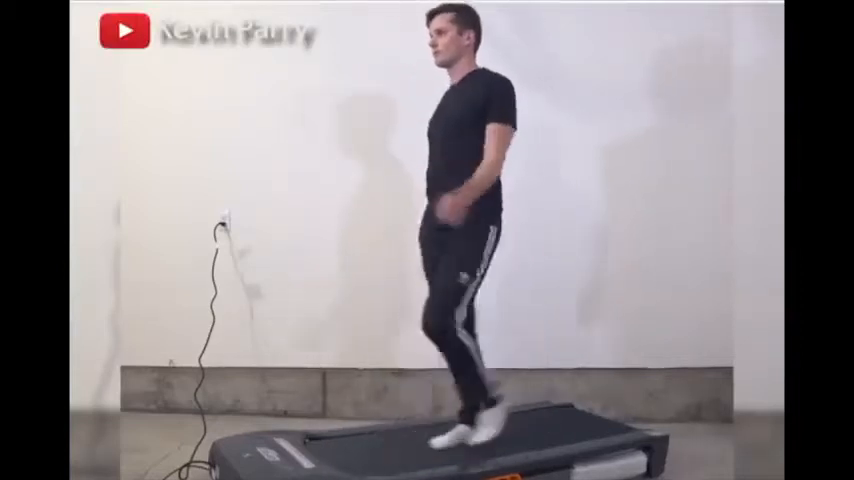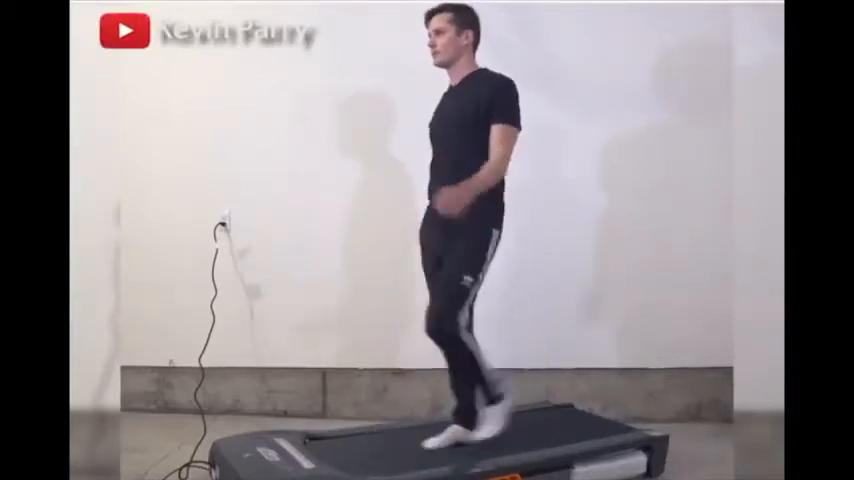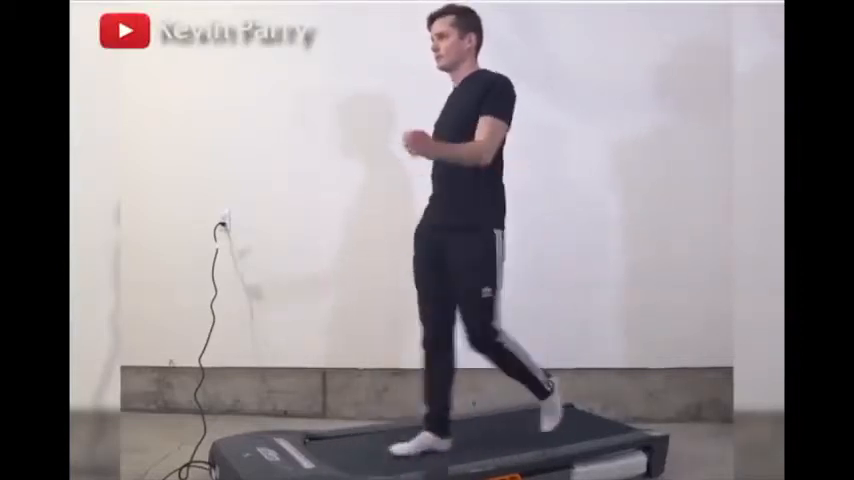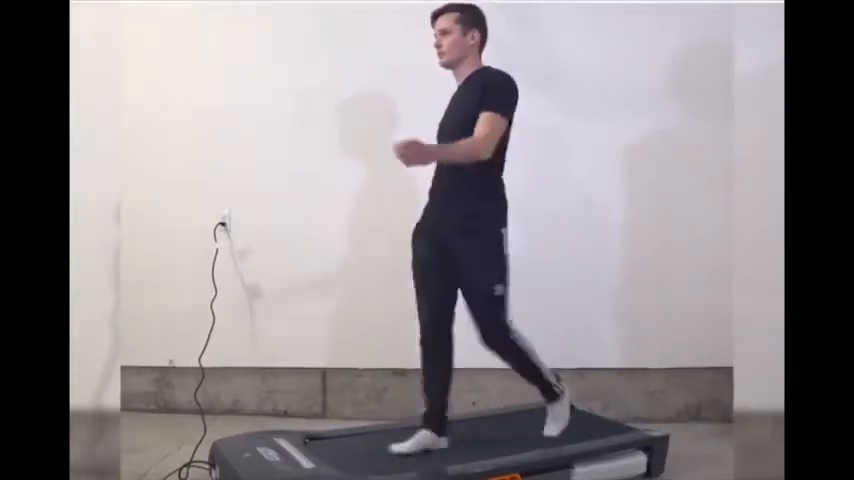
dt=0.5s
person 1, frame 1
left shoulder: (494, 87)
right shoulder: (447, 100)
left elbow: (494, 158)
left wrist: (463, 198)
left hip: (475, 225)
right hip: (438, 226)
left knee: (441, 321)
right knee: (447, 323)
left ankle: (490, 403)
right ankle: (471, 417)
person 1, frame 2
left shoulder: (497, 88)
right shoulder: (447, 101)
left elbow: (500, 160)
left wrist: (463, 193)
left hip: (478, 228)
right hip: (438, 227)
left knee: (444, 322)
right knee: (442, 323)
left ankle: (494, 397)
right ankle: (465, 420)
person 1, frame 3
left shoulder: (495, 87)
right shoulder: (456, 98)
left elbow: (483, 151)
left wrist: (433, 147)
left hip: (478, 234)
right hip: (438, 233)
left knee: (483, 335)
right knee: (435, 331)
left ankle: (546, 392)
right ankle: (436, 429)
person 1, frame 4
left shoulder: (495, 85)
right shoulder: (462, 94)
left elbow: (482, 147)
left wrist: (430, 152)
left hip: (477, 233)
right hip: (436, 230)
left knee: (493, 331)
right knee: (433, 329)
left ankle: (555, 395)
right ankle: (435, 428)
